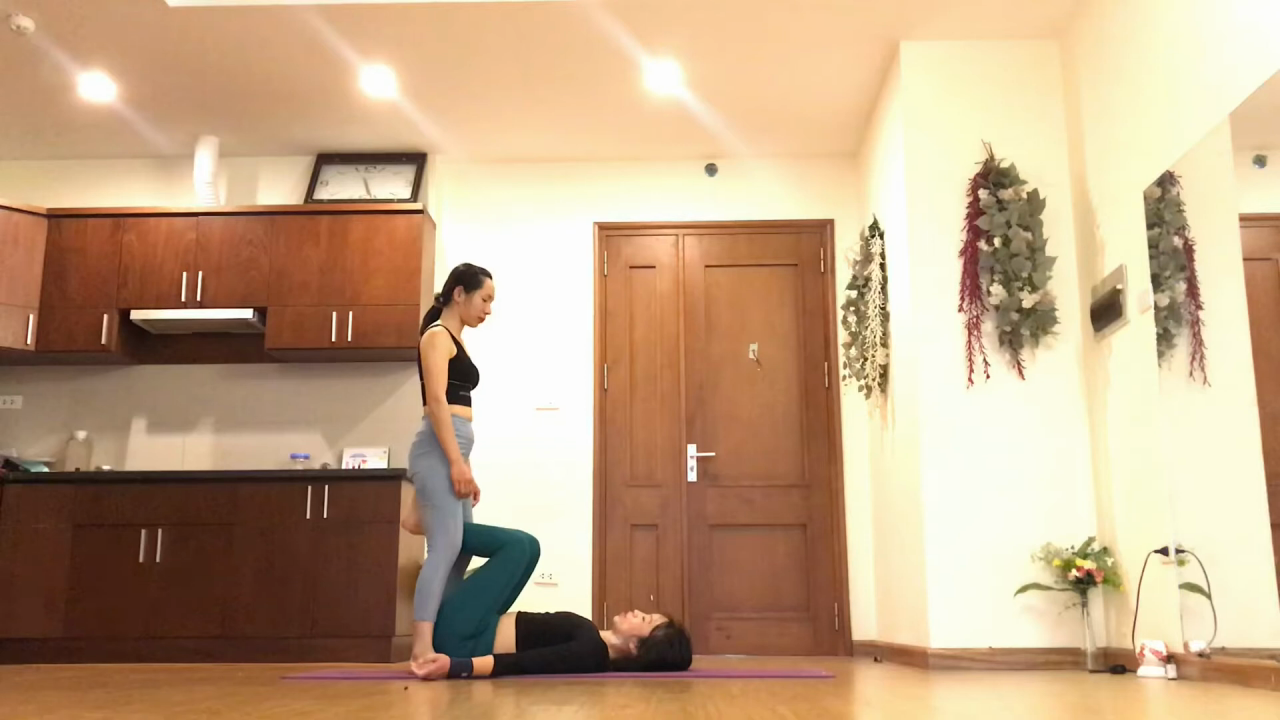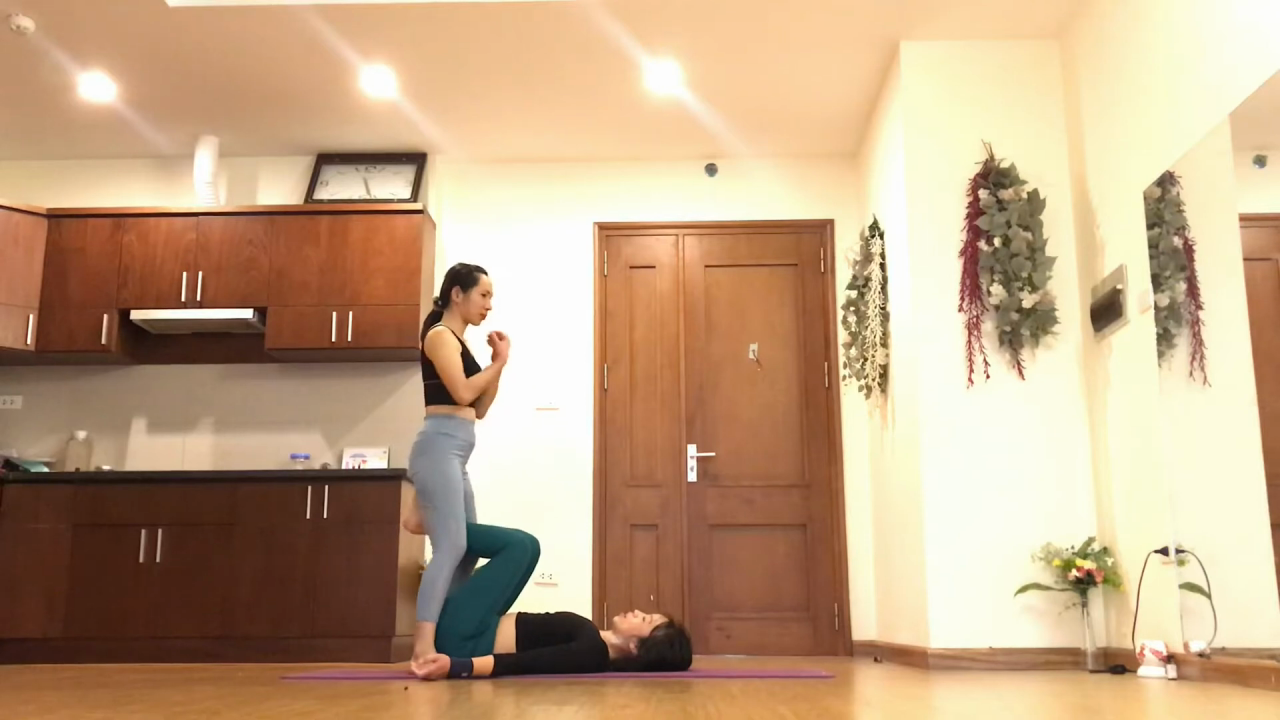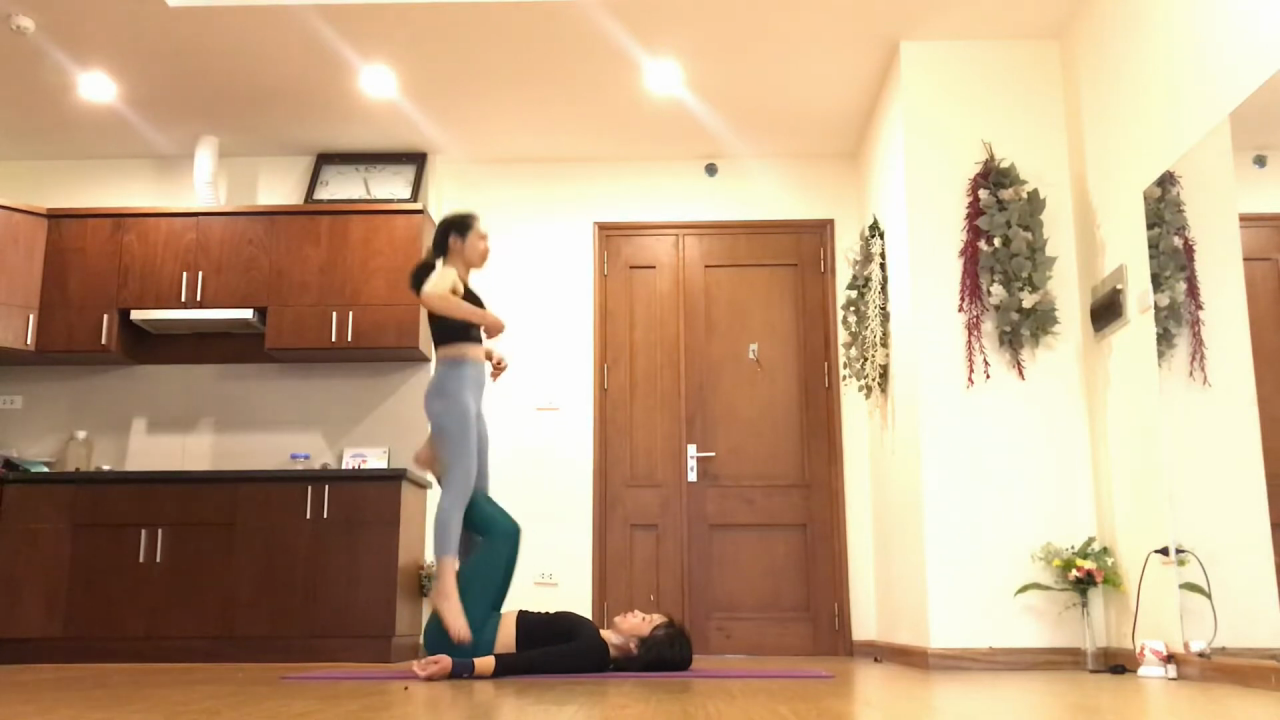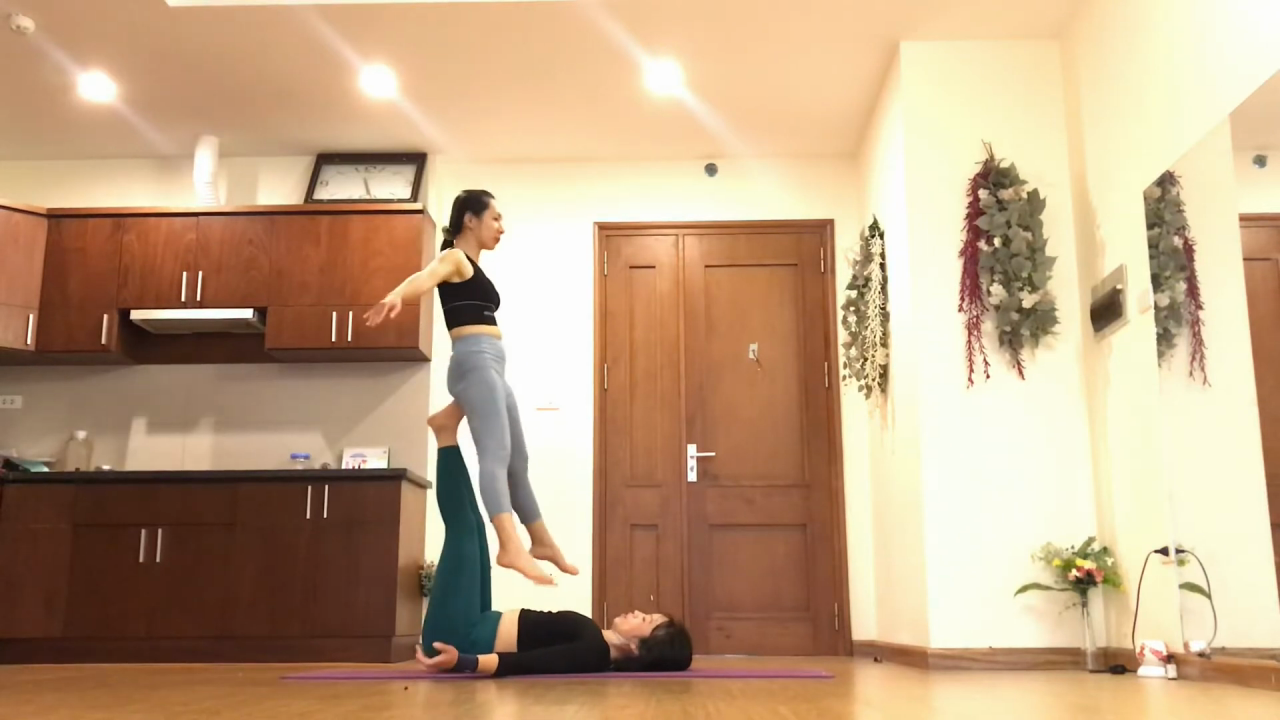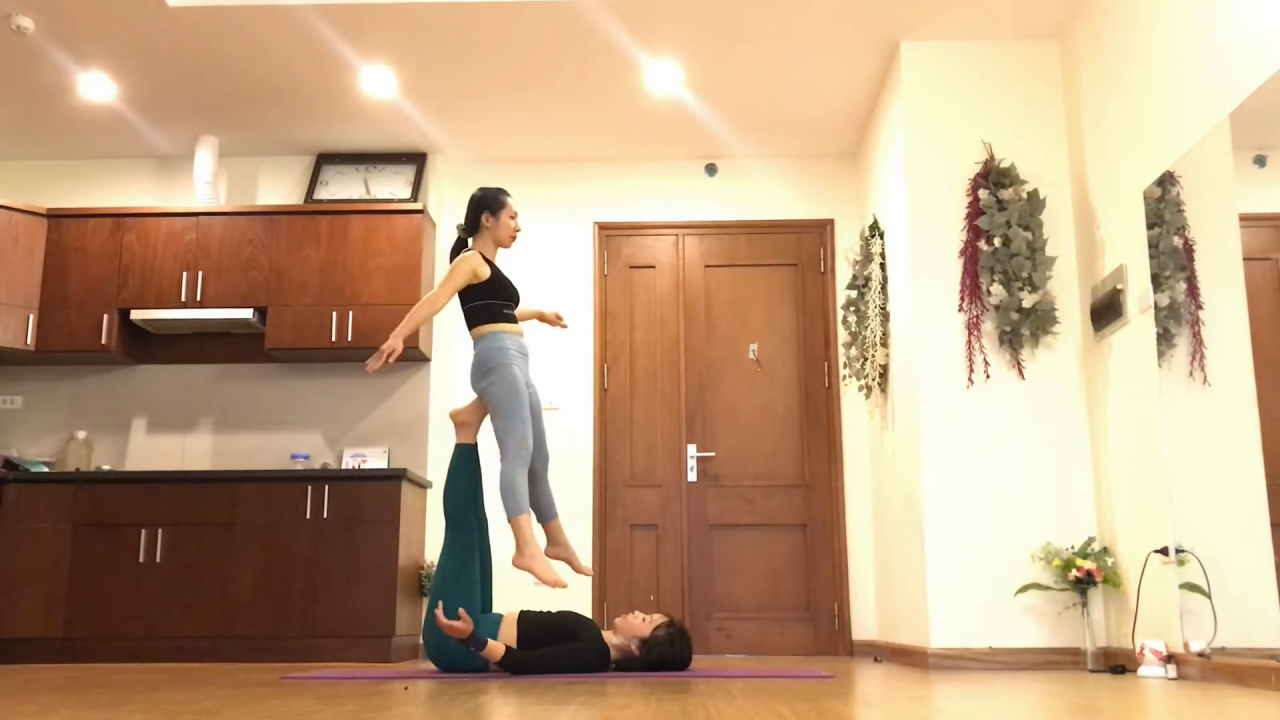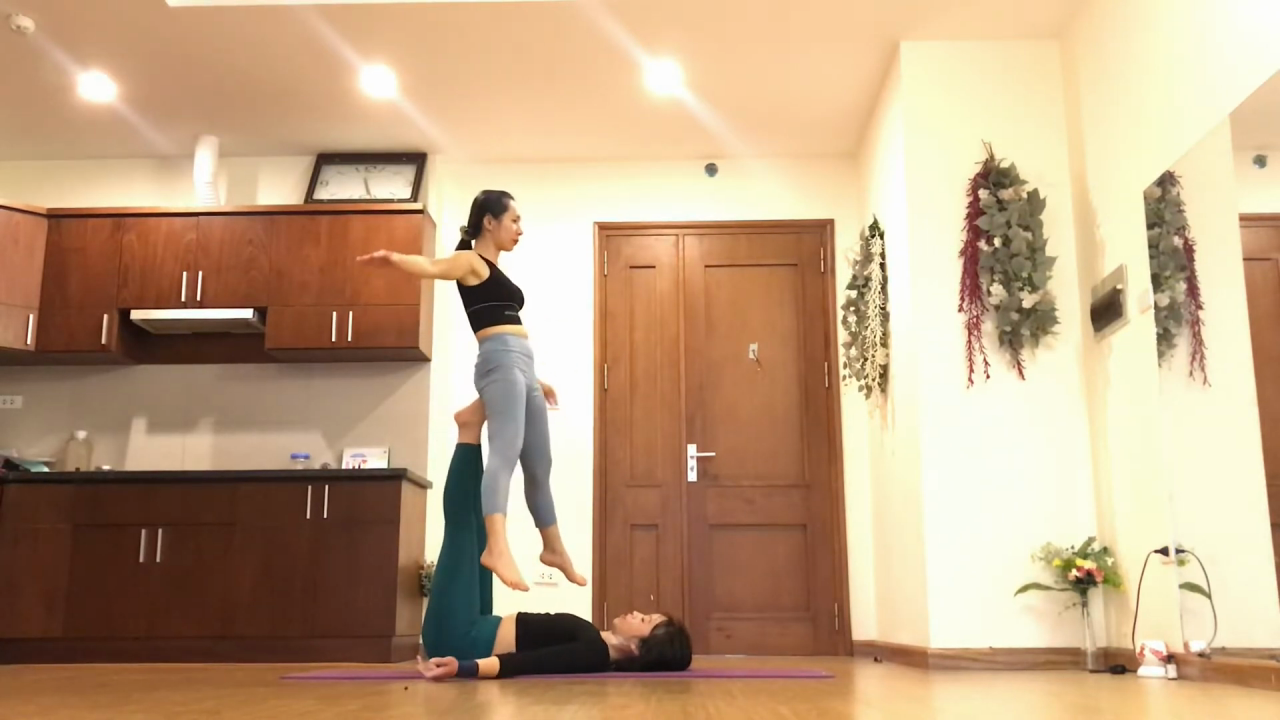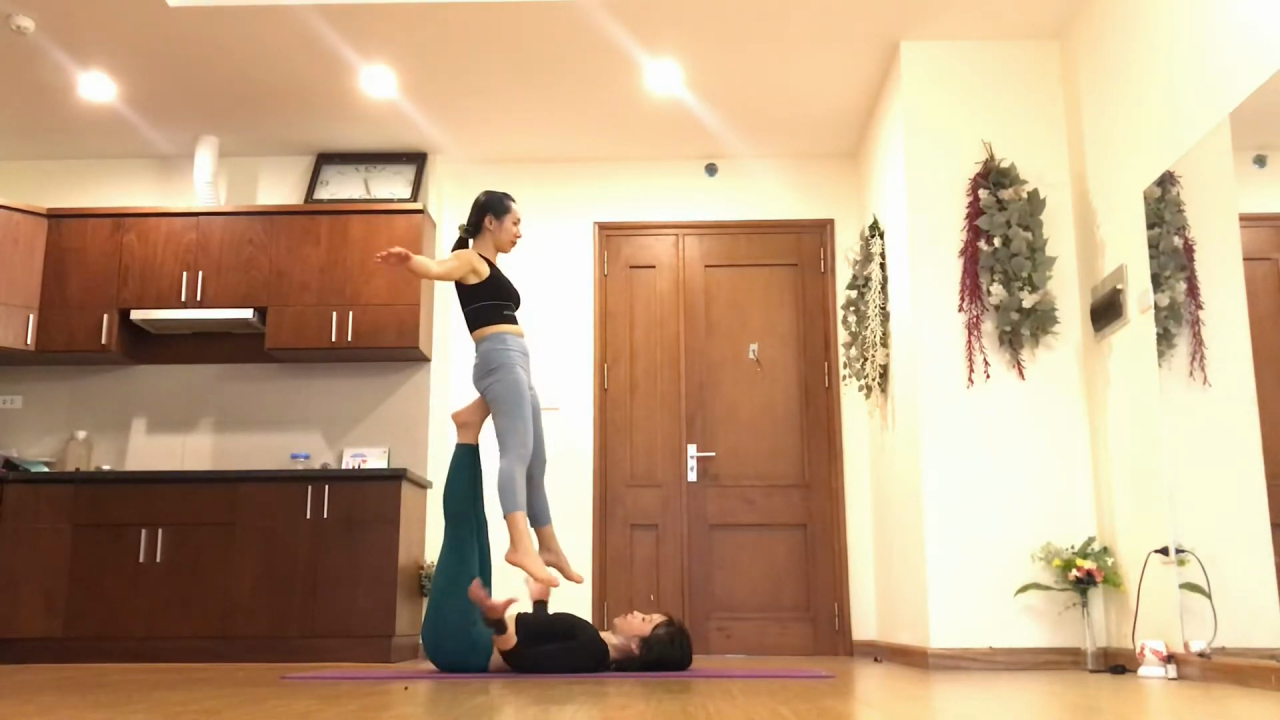
dt=0.7s
person 1, frame 1
left shoulder: (454, 341)
right shoulder: (437, 335)
right elbow: (436, 401)
left wrist: (463, 466)
right wrist: (457, 462)
left hip: (451, 451)
right hip: (439, 450)
left knee: (461, 550)
right knee: (445, 547)
right ankle: (422, 648)
person 1, frame 2
left shoulder: (458, 342)
right shoulder: (440, 336)
left elbow: (479, 408)
right elbow: (463, 393)
left wrist: (497, 363)
right wrist: (498, 364)
left hip: (454, 454)
right hip: (439, 448)
left knee: (463, 551)
right knee: (451, 547)
left ankle: (443, 619)
right ankle: (423, 648)
person 1, frame 3
left shoulder: (462, 285)
right shoulder: (444, 274)
right elbow: (428, 296)
left wrist: (489, 354)
right wrist: (484, 318)
left hip: (468, 393)
right hip: (453, 387)
left knee: (478, 495)
right knee: (460, 487)
left ankle: (457, 583)
right ankle: (446, 588)
person 1, frame 4
left shoulder: (472, 266)
right shoulder: (455, 258)
right elbow: (424, 278)
right wrist: (395, 295)
left hip: (490, 367)
right hip: (475, 362)
left knee: (516, 460)
right knee: (496, 453)
left ankle: (541, 541)
right ankle: (510, 544)
person 1, frame 5
left shoulder: (490, 269)
right shoulder: (471, 260)
right elbow: (434, 300)
left wrist: (539, 313)
right wrist: (397, 337)
left hip: (515, 363)
right hip: (498, 359)
left knee: (537, 460)
right knee: (518, 452)
left ankle: (556, 541)
right ankle: (527, 549)
person 1, frame 6
left shoulder: (494, 272)
right shoulder: (471, 261)
right elbow: (429, 267)
left wrist: (537, 379)
right wrist: (394, 258)
left hip: (521, 365)
right hip: (501, 362)
left knee: (538, 465)
right knee: (507, 449)
left ankle: (553, 547)
right ankle: (497, 547)
person 1, frame 7
left shoulder: (491, 270)
right shoulder: (470, 261)
right elbow: (435, 269)
left wrist: (487, 396)
right wrist: (409, 260)
left hip: (515, 364)
right hip: (500, 360)
left knee: (535, 462)
right knee: (518, 450)
left ankle: (548, 546)
right ankle: (520, 544)
person 2, frame 1
left shoulder: (592, 653)
right shoulder: (595, 642)
left elbow: (521, 664)
left wrist: (455, 666)
left hip: (463, 640)
right hip: (477, 635)
left knee: (521, 546)
right knee: (523, 548)
person 2, frame 2
left shoulder: (593, 653)
right shoulder: (596, 643)
left elbow: (521, 664)
left wrist: (456, 666)
left hip: (462, 640)
right hip: (473, 639)
left knee: (521, 546)
right knee: (521, 548)
person 2, frame 3
left shoulder: (593, 653)
right shoulder: (595, 641)
left elbow: (522, 663)
left wrist: (458, 666)
left hip: (461, 639)
right hip: (472, 635)
left knee: (502, 532)
right knee: (503, 533)
person 2, frame 4
left shoulder: (594, 653)
right shoulder: (596, 640)
left elbow: (521, 664)
left wrist: (462, 661)
left hip: (460, 641)
right hip: (472, 638)
left knee: (462, 530)
left ankle: (447, 433)
right ankle: (447, 430)
person 2, frame 5
left shoulder: (594, 655)
right shoulder: (595, 642)
left elbow: (521, 663)
left wrist: (471, 638)
left hip: (455, 646)
right hip: (475, 631)
left knee: (462, 532)
left ankle: (467, 431)
person 2, frame 6
left shoulder: (594, 653)
right shoulder: (595, 643)
left elbow: (519, 664)
left wrist: (461, 667)
left hip: (458, 643)
right hip: (470, 639)
left knee: (462, 532)
left ankle: (470, 429)
person 2, frame 7
left shoulder: (592, 652)
right shoulder: (594, 644)
left elbow: (519, 658)
left wrist: (495, 620)
right wrist: (540, 599)
left hip: (456, 643)
right hip: (471, 630)
left knee: (461, 534)
left ankle: (468, 430)
right ankle: (470, 428)
